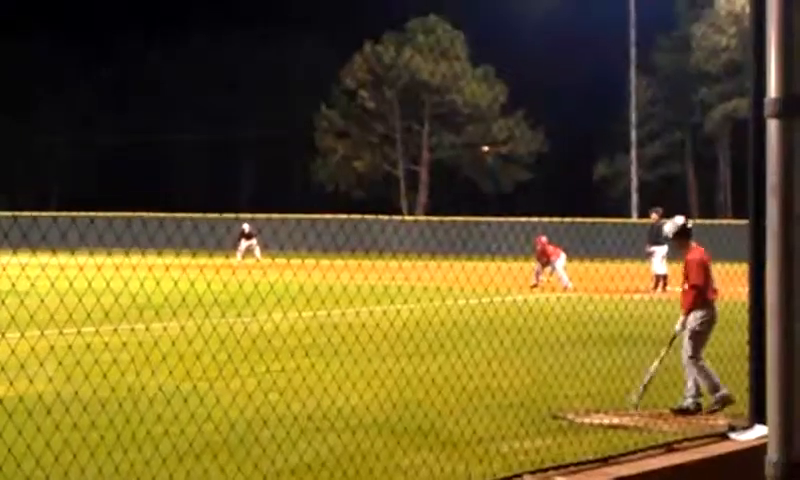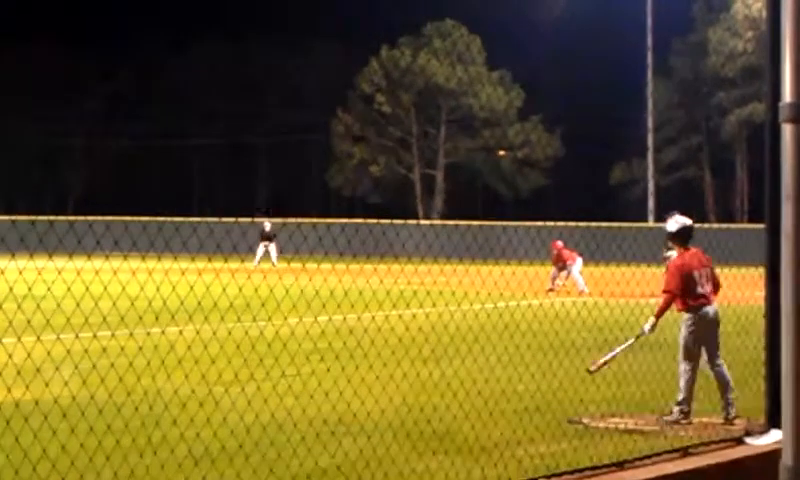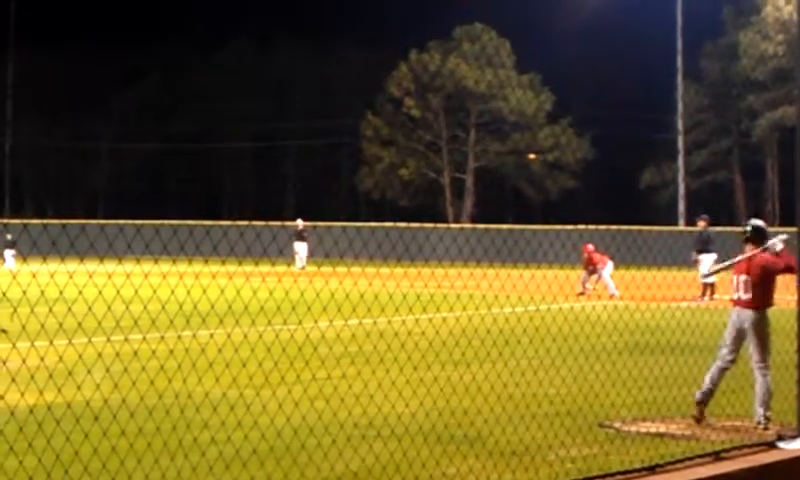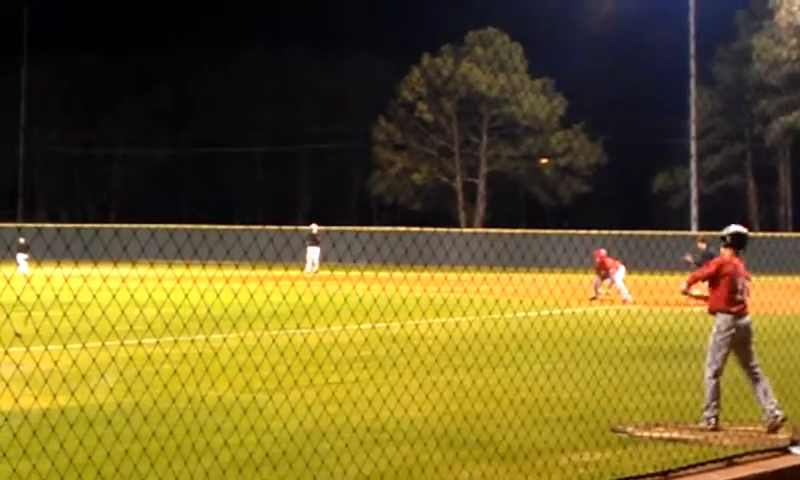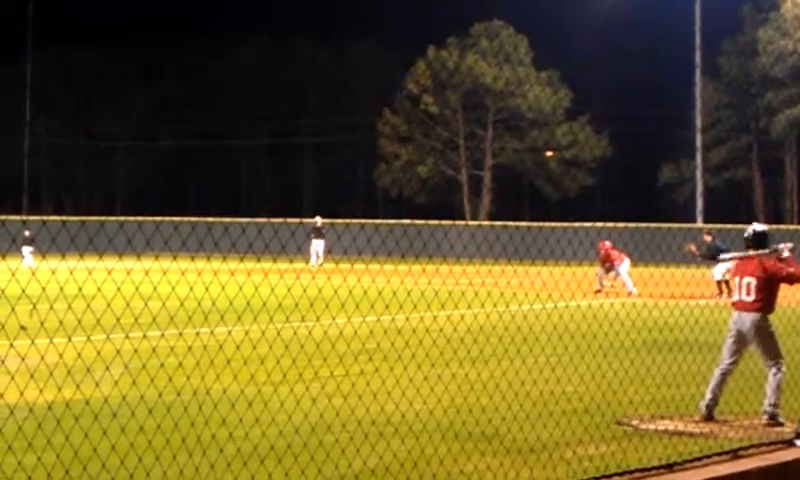
dt=1s
person 1, frame 1
left shoulder: (694, 257)
right shoulder: (694, 253)
left elbow: (696, 290)
left wrist: (684, 315)
right wrist: (686, 314)
left hip: (701, 312)
right hip: (697, 311)
left knee: (691, 356)
right knee: (690, 356)
left ankle: (719, 393)
right ankle: (692, 401)
person 1, frame 2
left shoulder: (677, 263)
right shoulder: (703, 256)
left elbow: (671, 295)
right elbow: (716, 285)
left wrist: (655, 318)
left hip: (694, 315)
right hip: (711, 310)
left knee: (688, 365)
right knee: (716, 360)
left ankle: (682, 411)
right ankle: (729, 408)
person 1, frame 3
left shoulder: (739, 261)
right shoulder: (764, 261)
right elbow: (793, 267)
left wrist: (773, 252)
right wrist: (781, 249)
left hip: (736, 314)
right hip: (756, 316)
left knee: (723, 361)
right knee: (761, 367)
left ankle: (702, 400)
right ankle: (762, 418)
person 1, frame 4
left shoulder: (722, 262)
right shoulder: (742, 267)
left elbow: (699, 275)
left wrist: (686, 286)
right wrist: (702, 296)
left hip: (726, 321)
right hip: (744, 321)
left knee: (713, 371)
right knee: (753, 370)
left ankle: (711, 418)
right ankle: (774, 413)
person 1, frame 5
left shoulder: (737, 265)
right shoulder: (769, 265)
left wrist: (778, 258)
left hip: (737, 318)
right hip: (757, 320)
left knee: (725, 365)
right knee: (775, 366)
left ankle: (706, 409)
right ankle: (771, 412)
